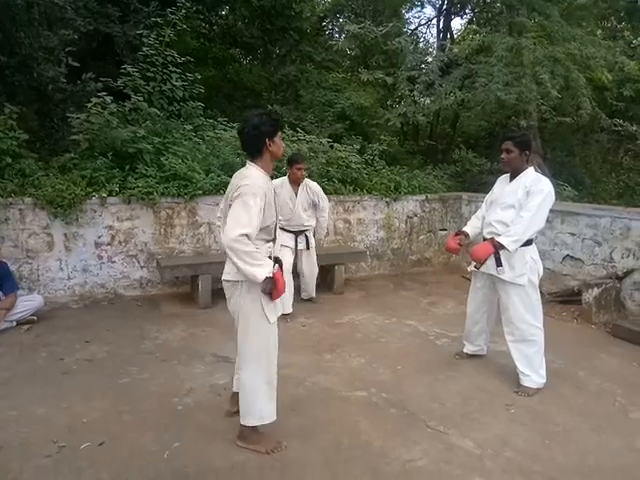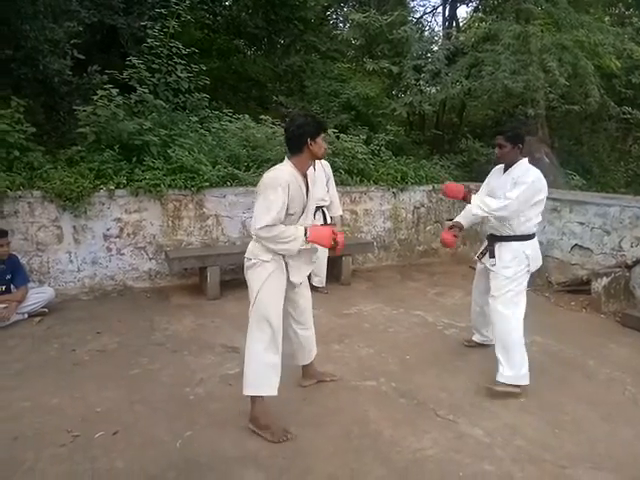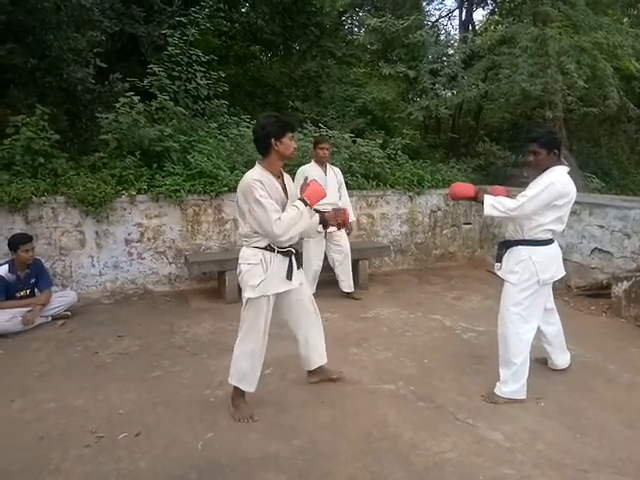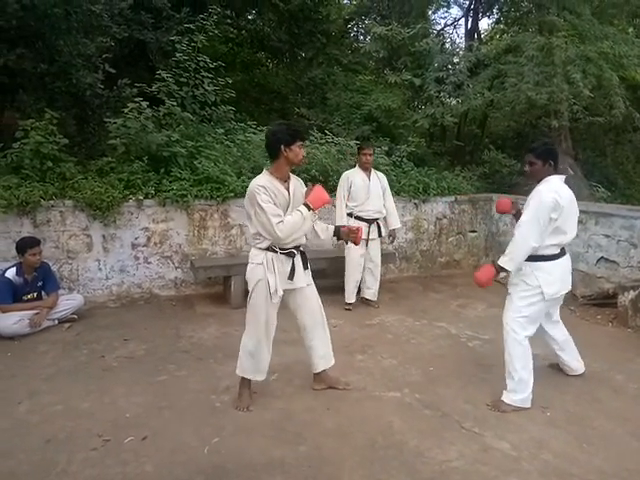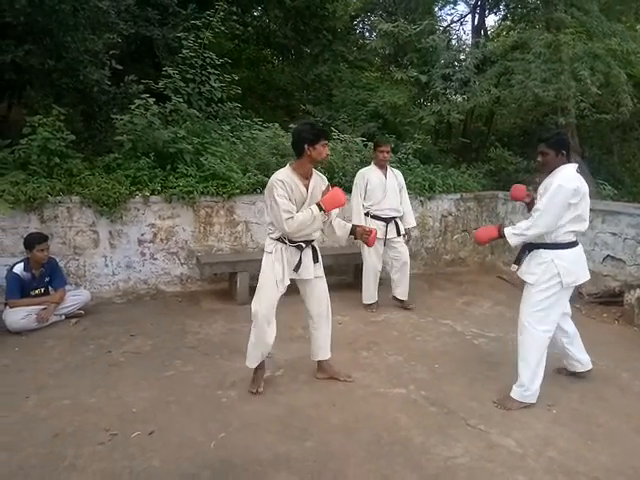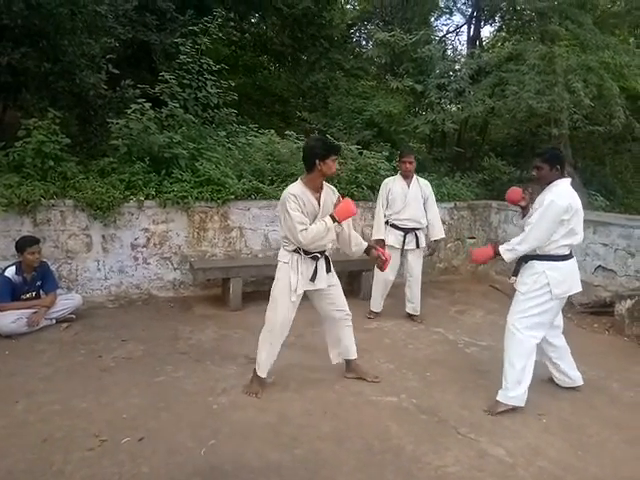
dt=0.7s
person 1, frame 1
left shoulder: (247, 176)
right shoulder: (255, 185)
left elbow: (227, 221)
right elbow: (234, 238)
right wrist: (268, 272)
left hip: (250, 273)
right hip: (250, 279)
left knee: (255, 344)
right knee: (260, 349)
left ankle: (239, 398)
right ankle: (249, 429)
person 1, frame 2
left shoulder: (304, 176)
right shoulder: (279, 179)
right elbow: (263, 228)
left wrist: (322, 233)
right wrist: (308, 236)
left hip: (291, 259)
right hip: (267, 259)
left knee: (302, 316)
right knee: (267, 328)
left ankle: (308, 371)
right ankle: (259, 412)
person 1, frame 3
left shoulder: (285, 179)
right shoulder: (253, 182)
right elbow: (277, 228)
left wrist: (324, 218)
right wrist: (304, 201)
left hip: (285, 260)
right hip: (259, 262)
left knee: (306, 313)
right knee: (254, 330)
left ankle: (316, 367)
right ankle: (238, 395)
person 1, frame 4
left shoulder: (297, 183)
right shoulder: (259, 188)
left elbow: (308, 225)
right elbow: (280, 232)
left wrist: (338, 231)
right wrist: (308, 207)
left hip: (295, 261)
right hip: (267, 263)
left knee: (313, 317)
right knee: (260, 326)
left ankle: (321, 374)
right ankle: (246, 383)
person 1, frame 5
left shoulder: (321, 181)
right shoulder: (280, 181)
left elbow: (329, 220)
right elbow: (289, 225)
left wrist: (353, 230)
right wrist: (320, 206)
left hip: (308, 253)
right hip: (280, 253)
left knee: (320, 309)
right knee: (262, 311)
left ankle: (323, 365)
right ankle: (258, 368)
person 1, frame 6
left shoulder: (331, 192)
right shoulder: (292, 195)
left elbow: (344, 230)
right elbow: (303, 237)
left wrist: (369, 249)
right wrist: (333, 217)
left hip: (321, 263)
right hip: (294, 264)
left knee: (340, 314)
right knee: (277, 321)
left ankle: (351, 365)
right ankle: (259, 375)
person 2, frame 1
left shoulder: (540, 185)
right shoulder: (502, 181)
left elbow: (528, 223)
right elbow: (484, 211)
left wrist: (497, 244)
right wrist: (466, 234)
left hip: (517, 259)
right hip: (489, 255)
left knee: (522, 320)
right knee: (478, 306)
left ankle: (532, 377)
right ankle: (474, 347)
person 2, frame 2
left shoulder: (531, 177)
right shoulder: (498, 172)
left elbow: (505, 207)
right elbow: (480, 202)
left wrist: (467, 196)
right wrist: (459, 223)
left hip: (516, 251)
right hip: (495, 246)
left knee: (505, 308)
right knee: (481, 295)
left ankle: (512, 377)
right ankle: (483, 335)
person 2, frame 3
left shoulder: (555, 182)
right shoulder: (551, 179)
left elbow: (519, 208)
right elbow: (528, 210)
left wrist: (481, 197)
right wrist: (507, 201)
left hip: (531, 258)
right hip: (536, 254)
left knee: (514, 320)
right knee: (543, 309)
left ankle: (511, 388)
right ankle: (558, 358)
person 2, frame 4
left shoulder: (544, 193)
right shoulder: (563, 191)
left elbow: (527, 237)
left wrist: (501, 265)
right wrist: (521, 216)
left hip: (538, 271)
right hip: (554, 264)
left knee: (516, 327)
right knee: (548, 318)
left ankle: (517, 397)
right ankle: (571, 364)
person 2, frame 5
left shoulder: (563, 182)
right shoulder: (564, 179)
left elbow: (541, 225)
left wrist: (502, 232)
right wrist: (532, 204)
left hip: (554, 260)
right hip: (555, 257)
left knee: (534, 322)
right knee: (556, 315)
left ankle: (525, 392)
right ankle: (579, 363)
person 2, frame 6
left shoulder: (556, 197)
right shoulder: (561, 193)
left elbow: (533, 238)
left wrist: (496, 251)
right wrist: (527, 209)
left hip: (546, 271)
right hip: (556, 268)
left knee: (520, 327)
right knee: (547, 326)
left ankle: (511, 396)
right ankle: (568, 377)
person 3, frame 1
left shoulder: (313, 188)
right shoulder: (276, 186)
left elbow: (323, 212)
left wrist: (320, 234)
left hip: (305, 235)
right hip: (283, 236)
left knee: (310, 270)
right knee: (284, 271)
left ankle: (309, 294)
right ankle: (284, 309)
person 3, frame 2
left shoulder: (324, 165)
left elbow: (331, 190)
left wrist: (336, 214)
left hip: (320, 213)
left knee: (321, 251)
left ankle: (317, 283)
person 3, frame 3
left shoulder: (336, 171)
right shoulder: (305, 171)
left elbow: (344, 196)
left wrist: (348, 220)
left knee: (343, 252)
right knee: (313, 260)
left ankle: (348, 289)
person 3, frame 4
left shoulder: (380, 177)
right shoulder: (348, 176)
left elbow: (388, 202)
right elbow: (341, 202)
left wrist: (393, 226)
left hip: (375, 226)
right hip: (356, 225)
left knee: (373, 263)
right knee: (354, 263)
left ankle: (369, 295)
right ankle: (349, 299)
person 3, frame 5
left shoulder: (397, 174)
right shoulder: (364, 174)
left elbow: (404, 200)
right elbow: (357, 202)
left wrist: (408, 225)
left hip: (394, 225)
right hip: (373, 225)
left knee: (402, 260)
right knee: (372, 264)
left ankle: (401, 296)
right ankle: (370, 299)
person 3, frame 6
left shoulder: (424, 185)
right shoulder: (388, 183)
left elbow: (432, 212)
right elbow: (380, 210)
left wrist: (434, 238)
right wrist: (379, 236)
left hip: (415, 236)
right hip: (393, 234)
left knee: (414, 275)
right knee: (384, 273)
left ankle: (413, 310)
right ankle: (375, 308)
